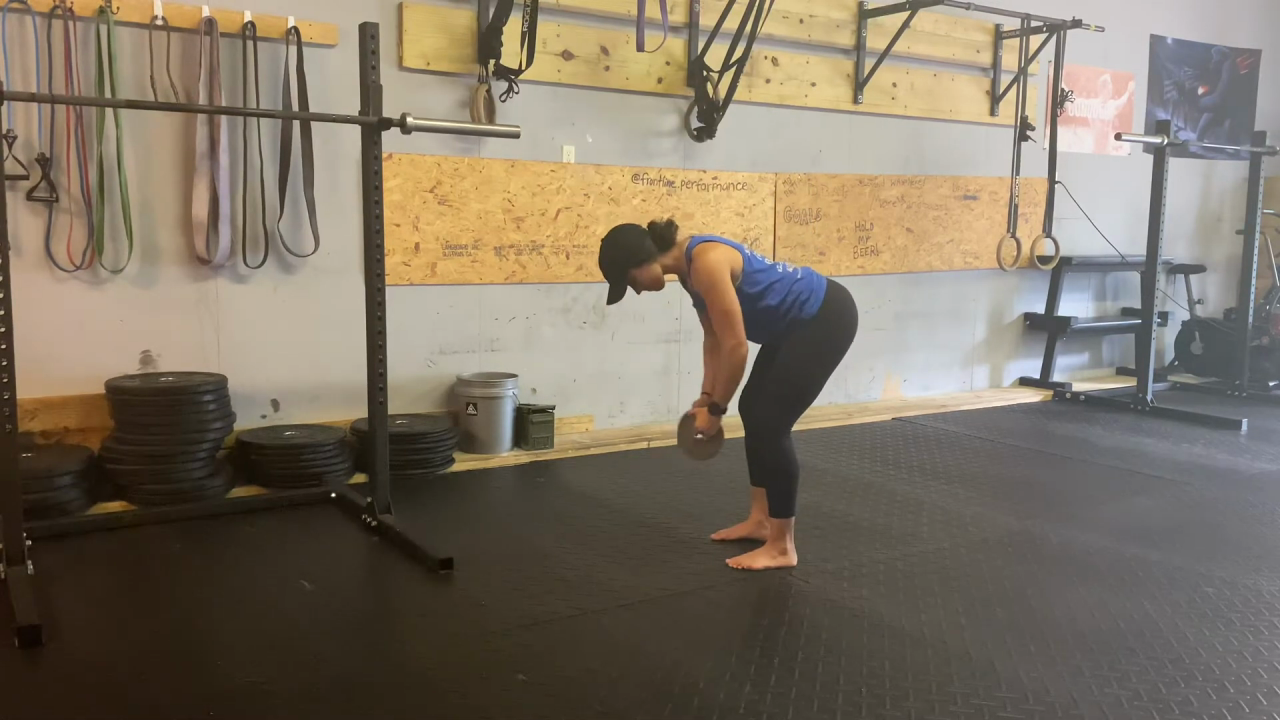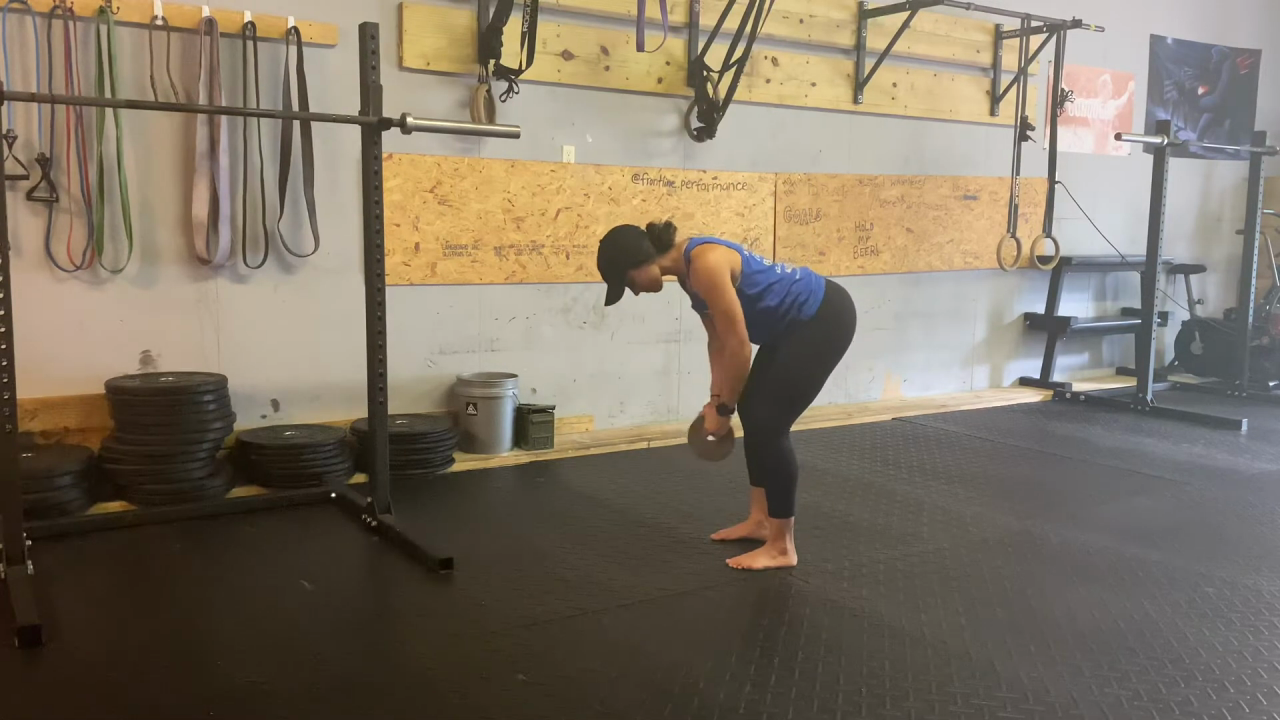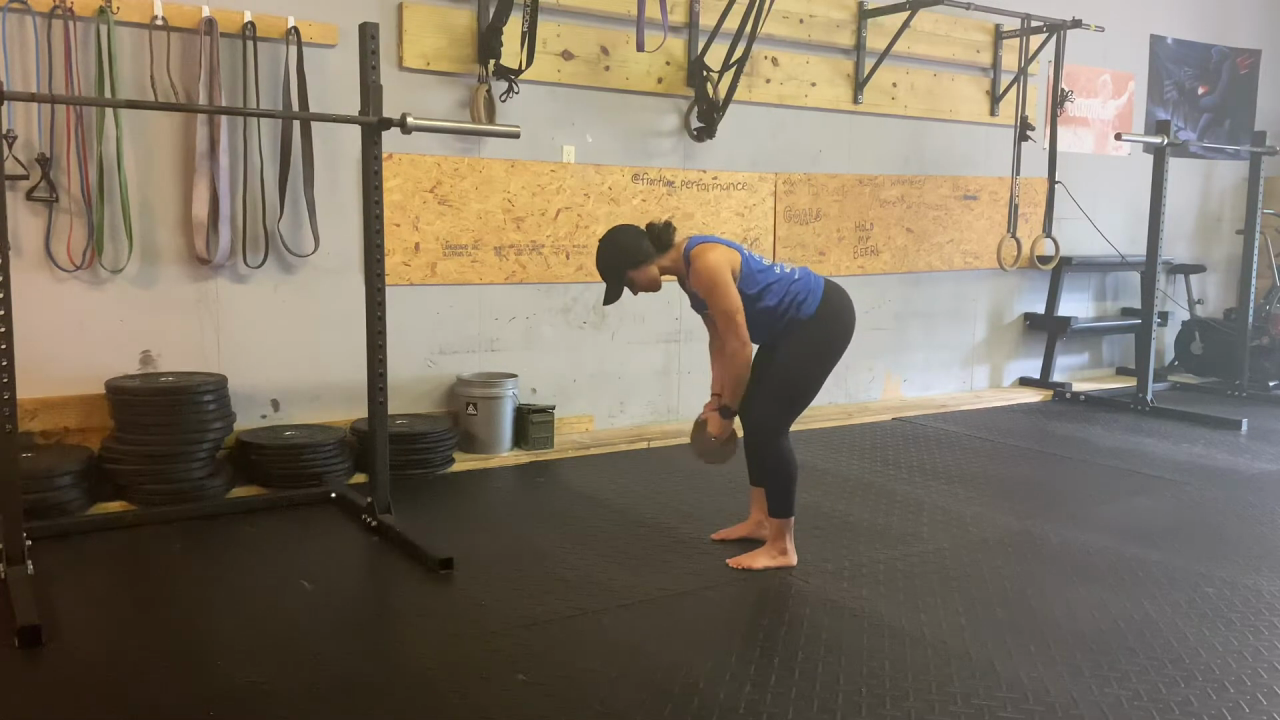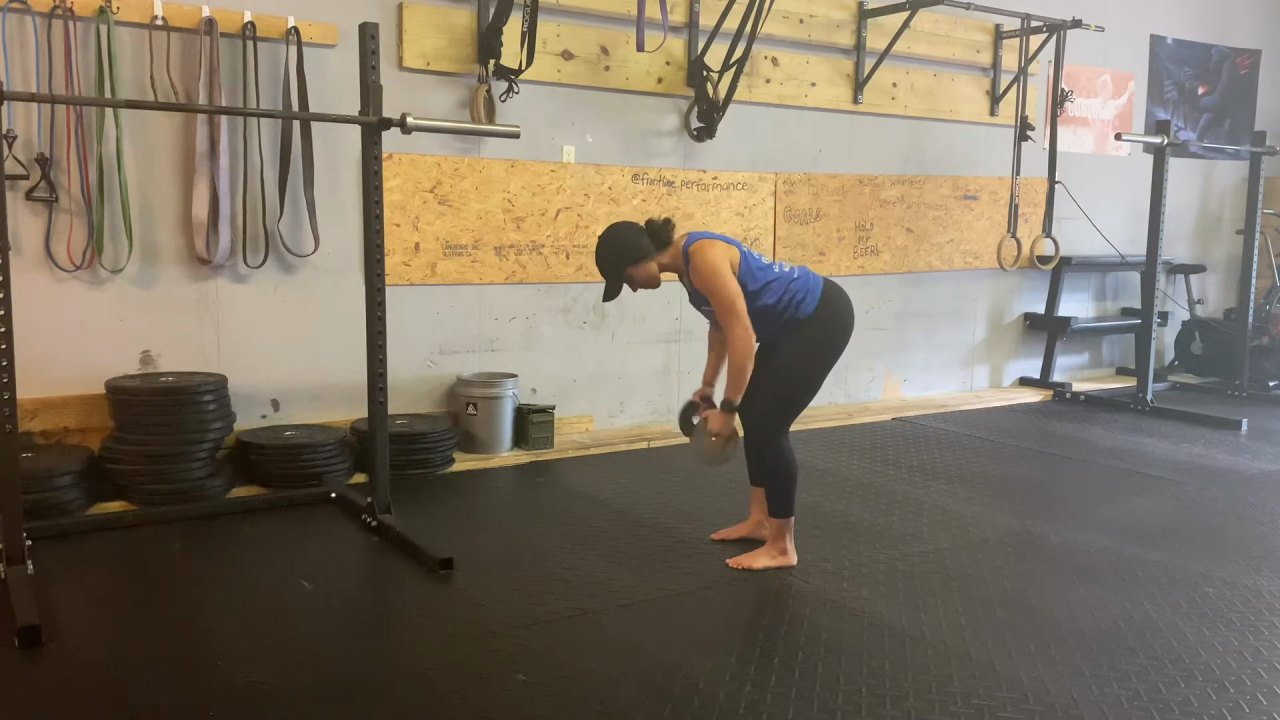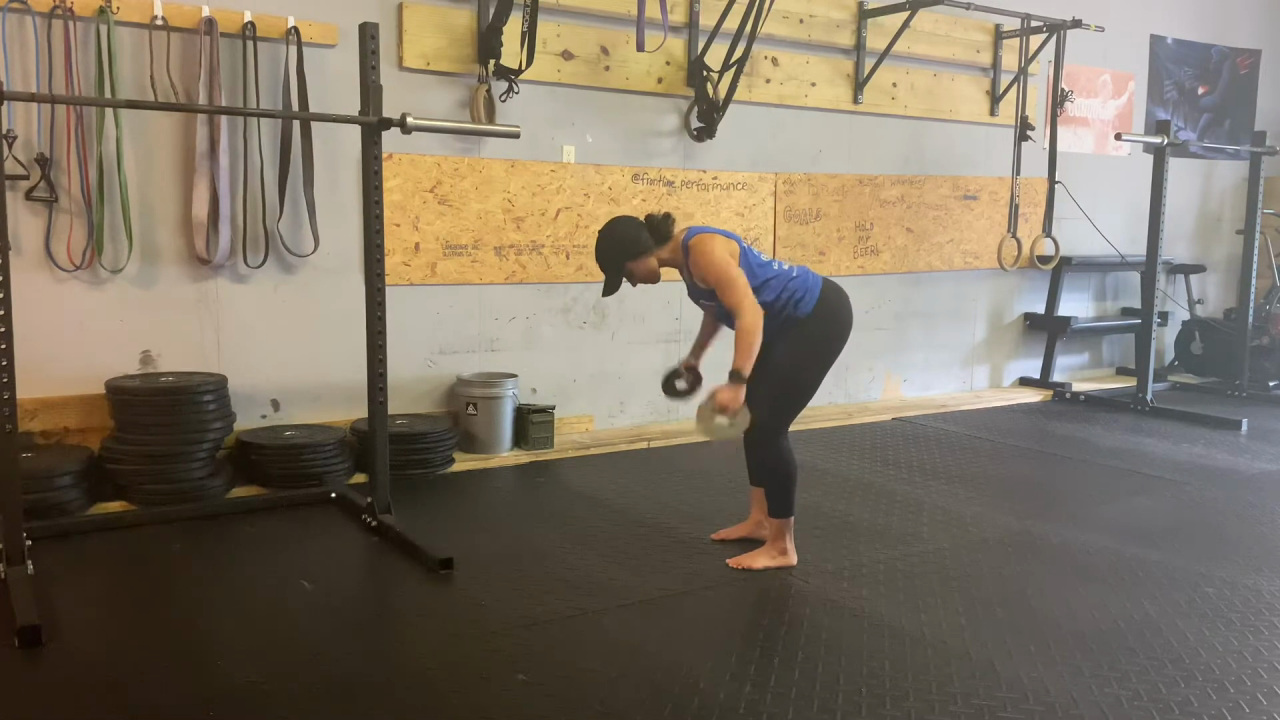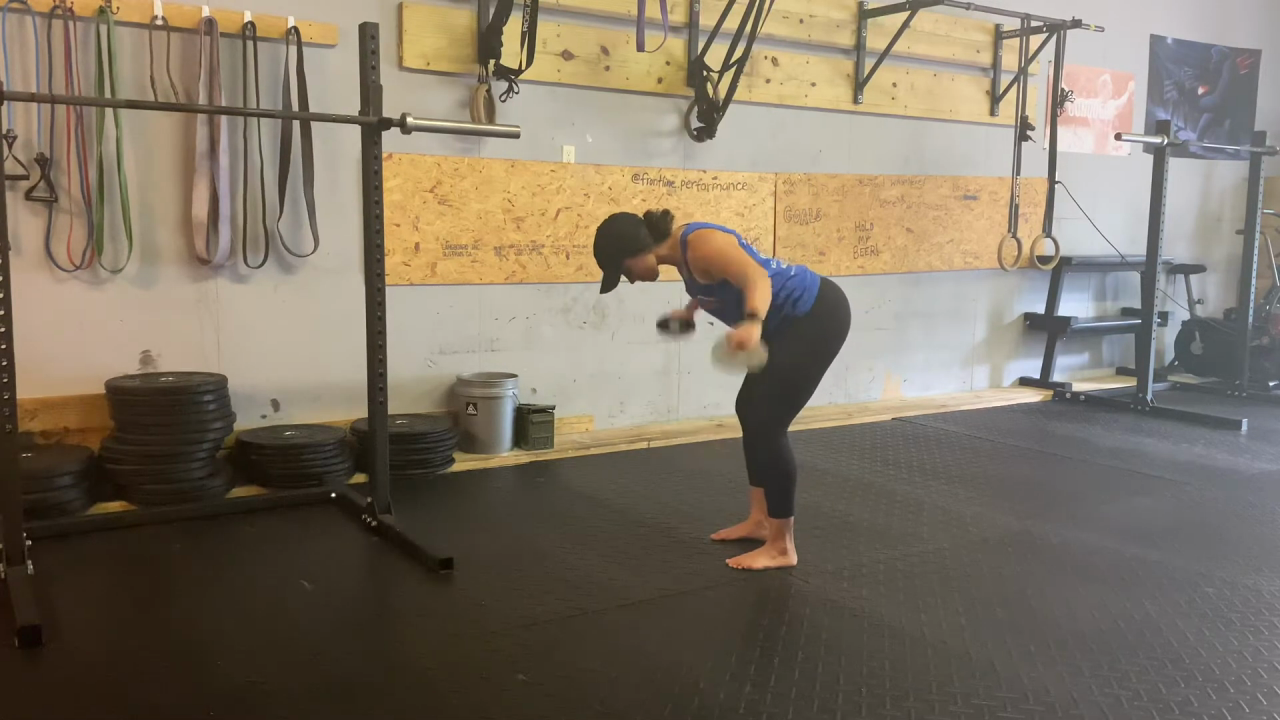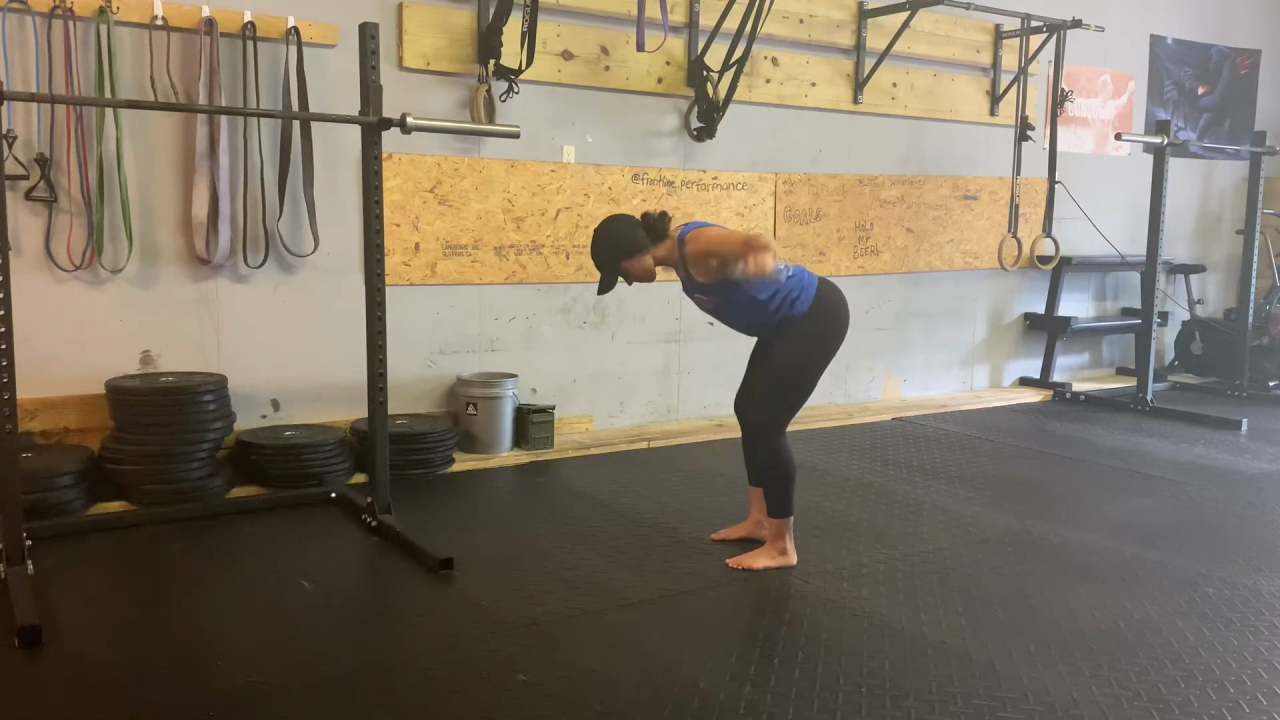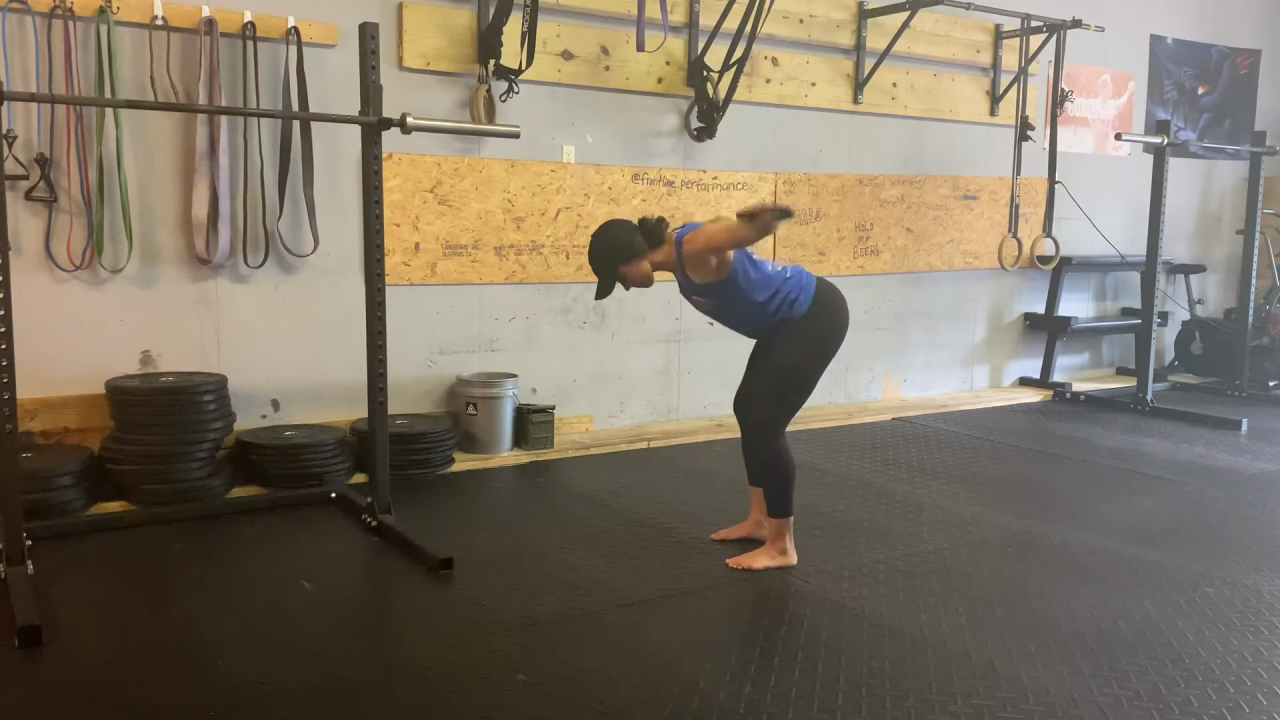
dt=0.1s
person 1, frame 1
left shoulder: (706, 263)
right shoulder: (688, 265)
left elbow: (735, 347)
right elbow: (714, 337)
left wrist: (714, 409)
right wrist: (707, 395)
left hip: (826, 318)
right hip: (799, 320)
left knee: (769, 423)
right knee: (753, 411)
left ankle: (782, 546)
right ankle: (760, 519)
person 1, frame 2
left shoulder: (705, 264)
right shoulder: (686, 268)
left elbow: (739, 346)
right elbow: (719, 337)
left wrist: (723, 409)
right wrist: (717, 398)
left hip: (825, 318)
right hip: (798, 322)
left knee: (768, 424)
right knee: (752, 412)
left ankle: (781, 546)
right ankle: (759, 519)
person 1, frame 3
left shoulder: (705, 264)
right shoulder: (686, 266)
left elbow: (740, 347)
right elbow: (719, 337)
left wrist: (725, 412)
right wrist: (717, 398)
left hip: (824, 318)
right hip: (797, 321)
left knee: (768, 424)
right knee: (753, 413)
left ankle: (781, 546)
right ankle: (760, 519)
person 1, frame 4
left shoulder: (703, 258)
right shoulder: (685, 260)
left elbow: (743, 336)
right elbow: (722, 323)
left wrist: (728, 407)
right wrist: (706, 386)
left hip: (822, 318)
right hip: (796, 320)
left knee: (767, 423)
right knee: (753, 414)
left ankle: (782, 547)
right ankle: (759, 520)
person 1, frame 5
left shoulder: (703, 251)
right shoulder: (685, 255)
left elbow: (750, 313)
right elbow: (720, 306)
left wrist: (736, 382)
right wrist: (694, 356)
left hip: (821, 317)
right hip: (795, 319)
left knee: (767, 423)
right knee: (753, 413)
left ankle: (782, 547)
right ankle: (759, 520)
person 1, frame 6
left shoulder: (700, 246)
right shoulder: (683, 247)
left elbow: (758, 279)
left wrist: (752, 324)
right wrist: (690, 309)
left hip: (818, 316)
right hip: (794, 319)
left knee: (766, 423)
right knee: (750, 410)
left ankle: (782, 547)
right ankle: (760, 520)
person 1, frame 7
left shoulder: (697, 245)
right shoulder: (681, 248)
left elbow: (761, 243)
left wrist: (762, 260)
left hip: (816, 316)
right hip: (792, 318)
left knee: (765, 423)
right knee: (748, 410)
left ankle: (781, 546)
right ankle: (760, 520)
person 1, frame 8
left shoulder: (694, 248)
right shoulder: (678, 245)
left elbow: (754, 230)
right elbow: (717, 227)
left wrist: (767, 218)
left hip: (817, 316)
right hip: (792, 318)
left knee: (765, 423)
right knee: (748, 411)
left ankle: (782, 548)
right ankle: (759, 521)
